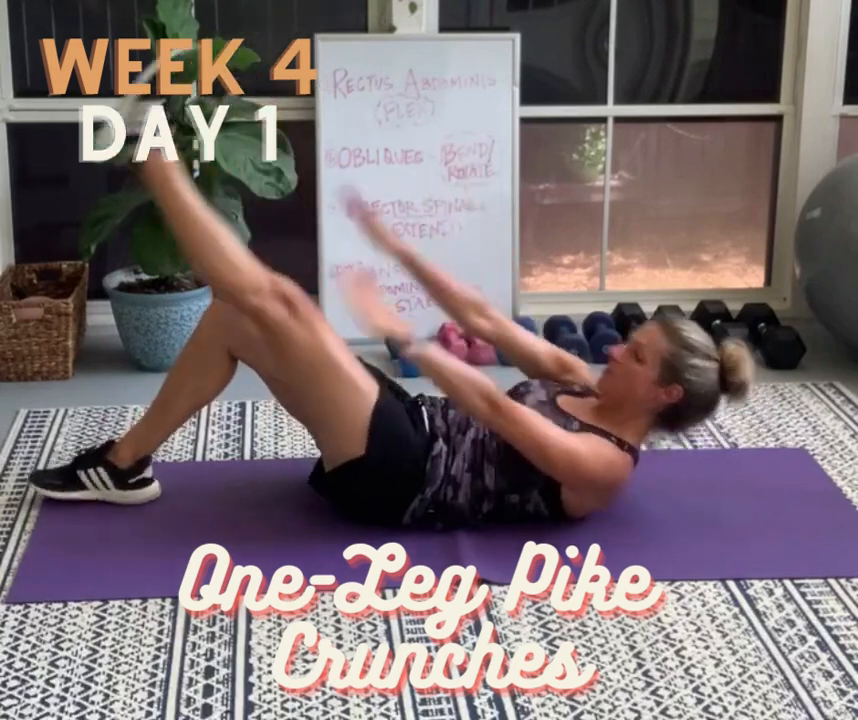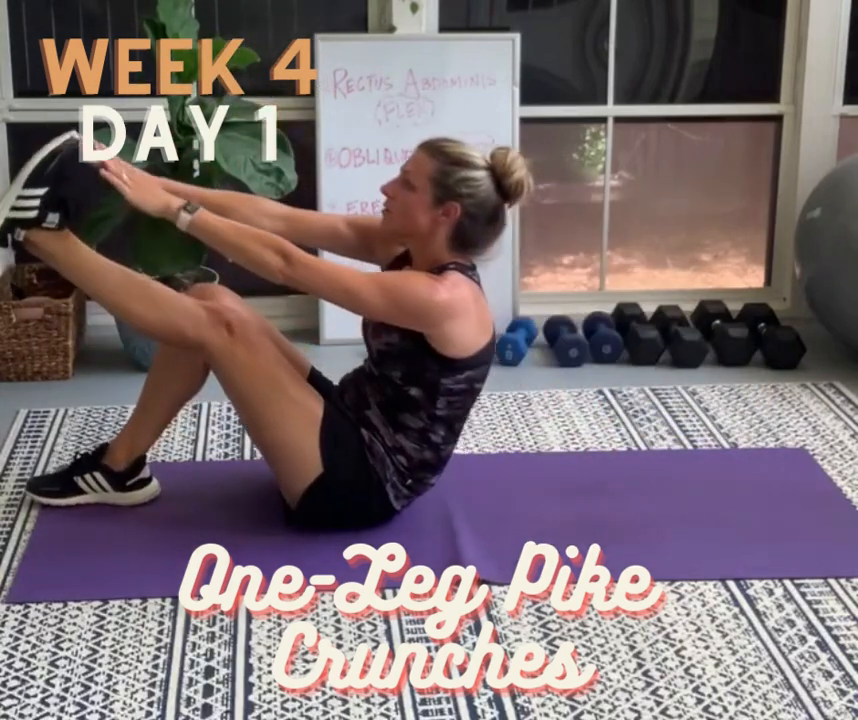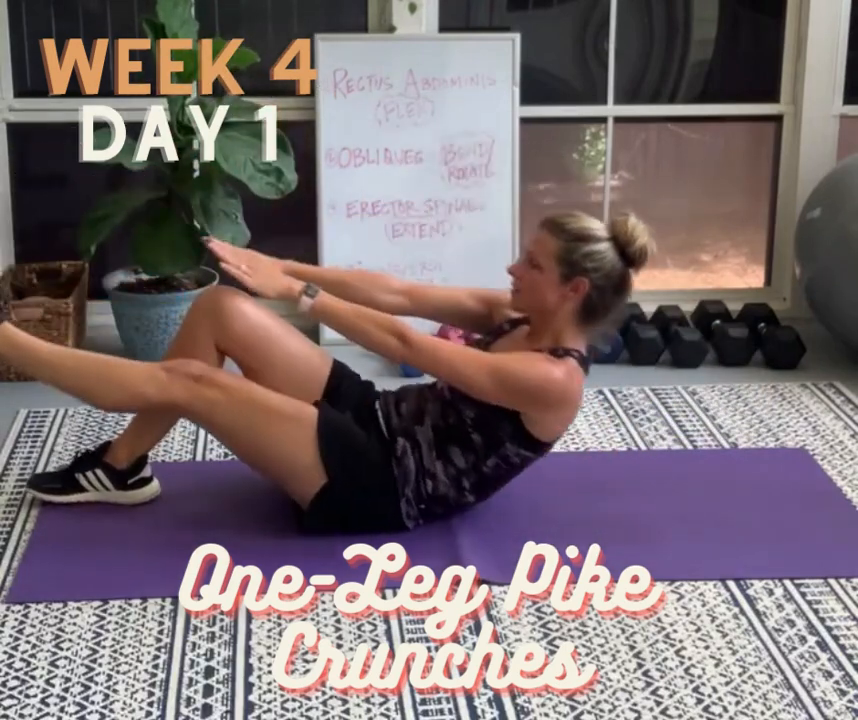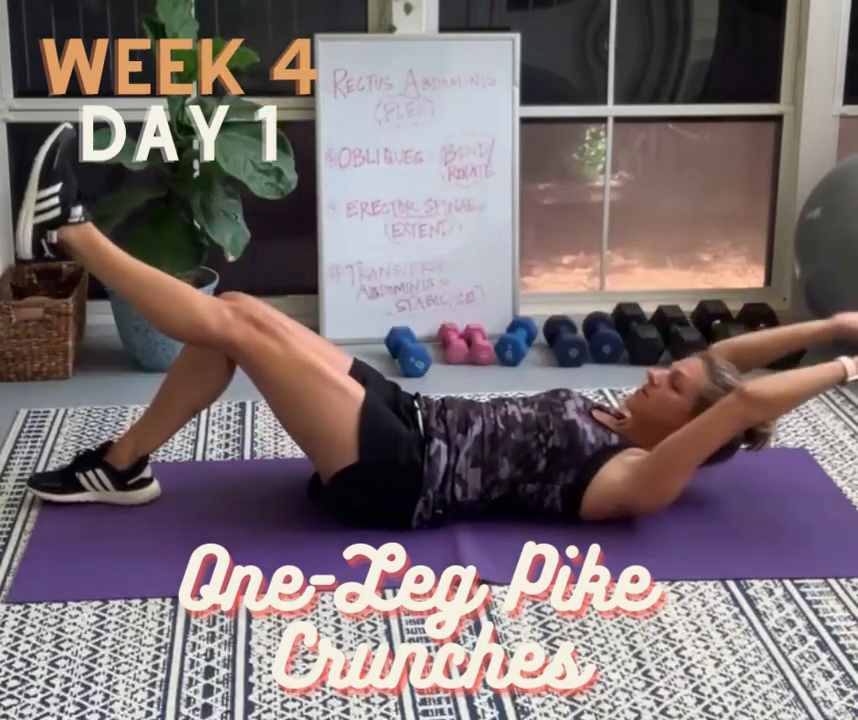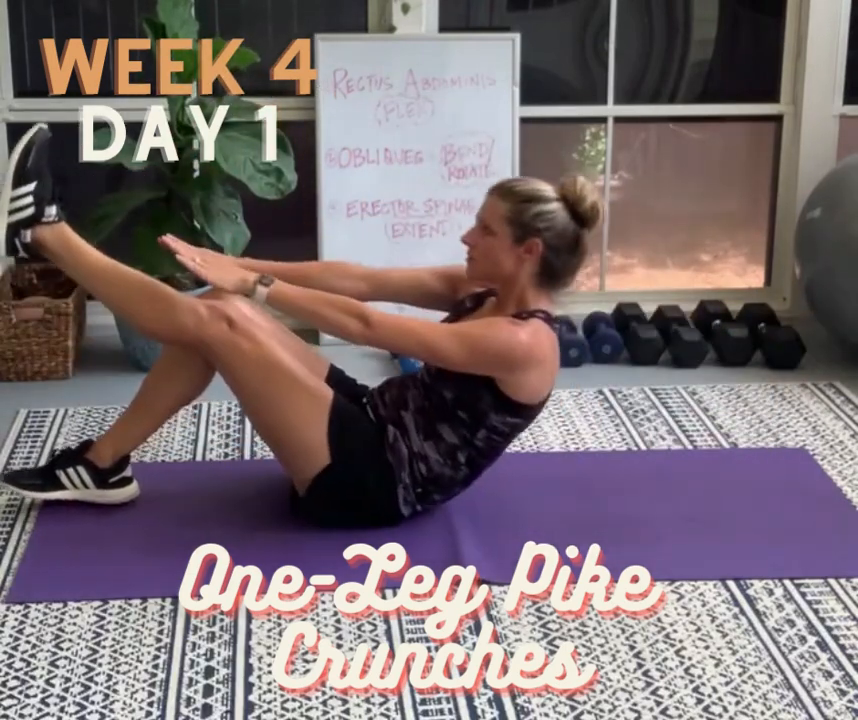
dt=1s
person 1, frame 1
left shoulder: (609, 466)
right shoulder: (594, 388)
left elbow: (500, 413)
right elbow: (489, 322)
left wrist: (404, 335)
right wrist: (402, 252)
left hip: (397, 480)
right hip: (418, 433)
left knee: (276, 302)
right knee: (237, 304)
left ankle: (158, 157)
right ankle: (125, 465)
person 1, frame 2
left shoulder: (442, 298)
right shoulder: (406, 246)
left elbow: (285, 263)
right elbow: (278, 216)
left wrist: (173, 209)
right wrist: (163, 186)
left hip: (362, 483)
right hip: (349, 430)
left knee: (217, 326)
right knee: (208, 304)
left ankle: (44, 232)
right ankle: (120, 469)
person 1, frame 3
left shoulder: (554, 382)
right shoulder: (519, 318)
left elbow: (403, 345)
right elbow: (399, 293)
left wrist: (296, 293)
right wrist: (288, 268)
left hip: (373, 482)
right hip: (371, 419)
left knee: (184, 379)
right knee: (220, 306)
right ankle: (121, 468)
person 1, frame 4
left shoulder: (643, 481)
right shoulder: (618, 428)
left elbow: (745, 399)
right elbow: (722, 355)
left hip: (396, 475)
right hip: (411, 424)
left knee: (234, 326)
right knee: (237, 308)
left ankle: (71, 232)
right ankle: (121, 467)
person 1, frame 5
left shoulder: (523, 342)
right shoulder: (484, 290)
left elbow: (366, 326)
right elbow: (362, 279)
left wrist: (253, 283)
right wrist: (240, 265)
left hip: (373, 482)
right hip: (372, 428)
left knee: (215, 323)
right knee: (217, 309)
right ankle: (100, 465)
